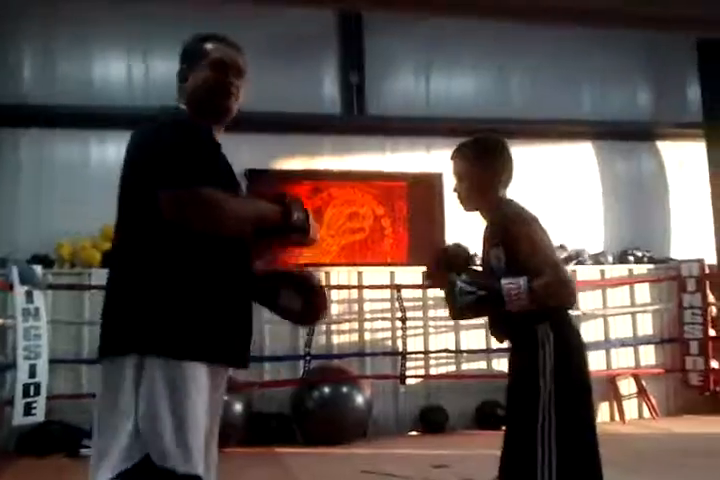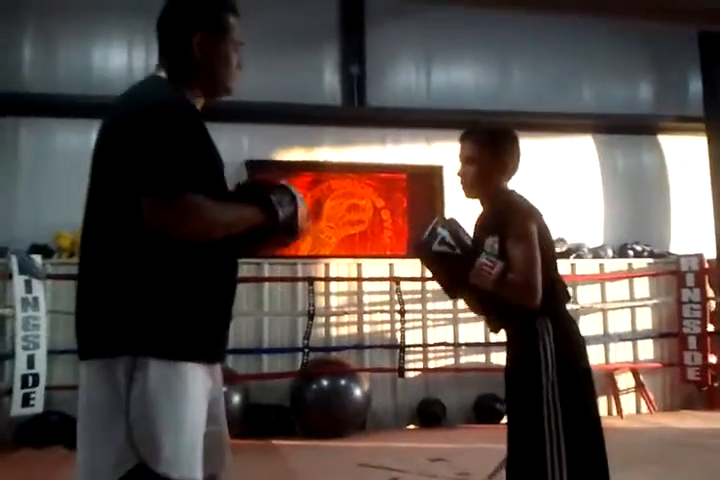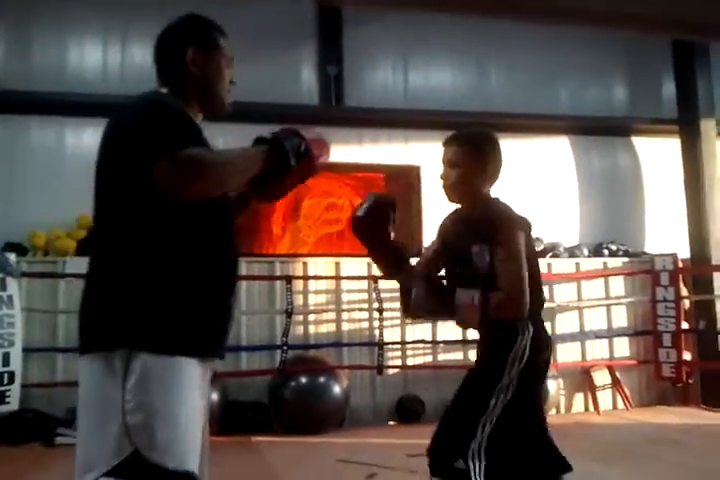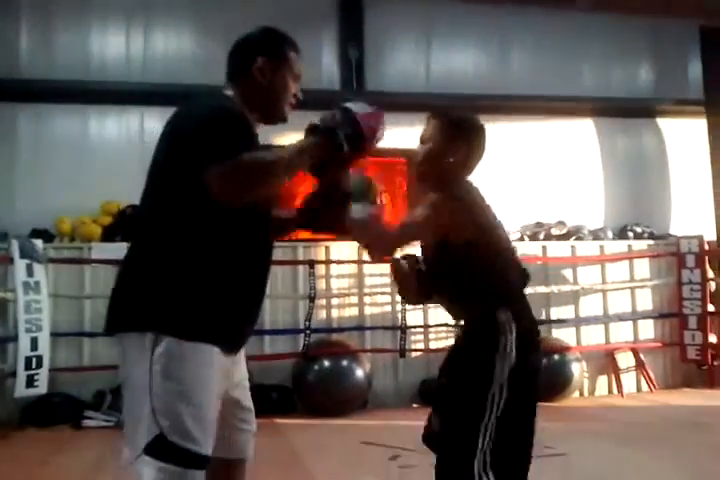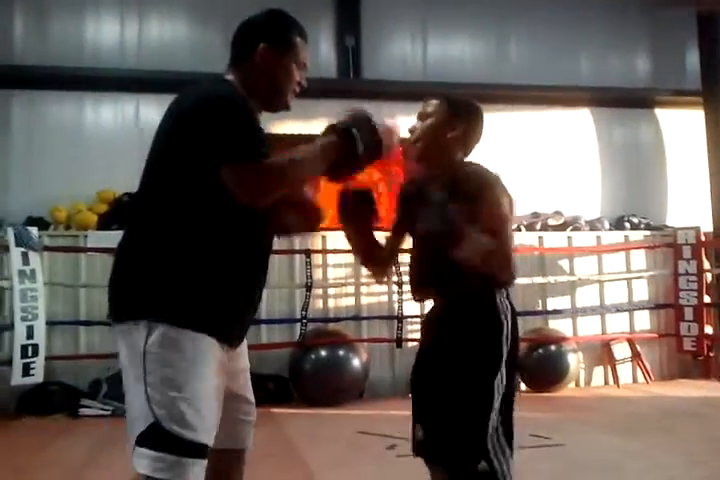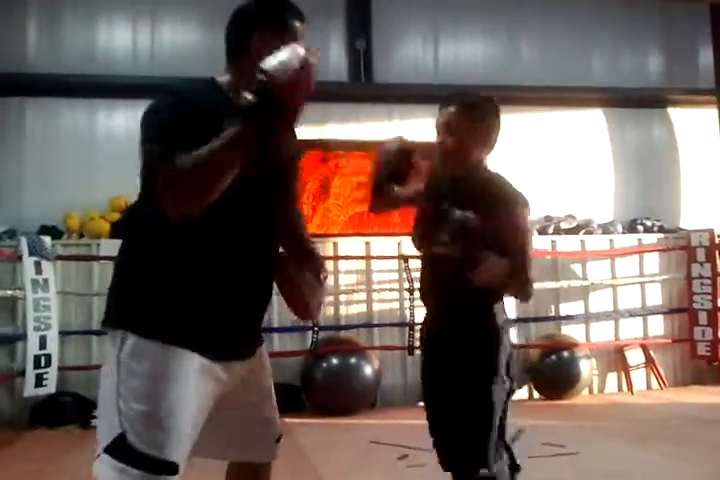
dt=0.5s
person 1, frame 1
left shoulder: (200, 145)
right shoulder: (169, 134)
right elbow: (187, 208)
right wrist: (283, 212)
left hip: (197, 341)
right hip: (159, 340)
person 1, frame 2
left shoulder: (171, 112)
right shoulder: (157, 111)
right elbow: (172, 214)
left wrist: (251, 216)
right wrist: (268, 210)
left hip: (177, 338)
right hip: (146, 341)
person 1, frame 3
left shoulder: (172, 125)
right shoulder: (152, 115)
left elbow: (201, 209)
right elbow: (188, 178)
left wrist: (265, 179)
right wrist: (270, 151)
left hip: (174, 335)
right hip: (143, 336)
person 1, frame 4
left shoulder: (231, 129)
right shoulder: (213, 119)
left elbow: (249, 219)
right elbow: (232, 185)
left wrist: (307, 215)
right wrist: (319, 143)
left hip: (210, 324)
right hip: (171, 321)
person 1, frame 5
left shoulder: (236, 115)
right shoulder: (214, 105)
right elbow: (253, 185)
left wrist: (307, 191)
right wrist: (338, 144)
left hip: (216, 312)
right hip: (169, 309)
left knee: (230, 441)
person 1, frame 6
left shoulder: (275, 126)
right shoulder: (183, 108)
left elbow: (282, 214)
right elbow: (179, 198)
left wrist: (306, 259)
right wrist: (248, 127)
left hip: (239, 330)
right hip: (163, 327)
person 2, frame 1
left shoulder: (516, 223)
right shoulder: (496, 226)
left elbow: (563, 289)
left wrist: (494, 292)
right wrist: (461, 284)
left hip: (547, 347)
right hip: (530, 348)
person 2, frame 2
left shoulder: (518, 215)
right shoulder: (489, 219)
left elbow: (530, 293)
right elbow: (485, 305)
left wrist: (472, 266)
right wrist: (465, 271)
left hip: (545, 339)
right hip: (524, 341)
person 2, frame 3
left shoulder: (506, 224)
right shoulder: (455, 223)
left elbow: (517, 304)
right elbow: (419, 276)
left wrist: (449, 301)
left hip: (516, 343)
right hip: (498, 342)
person 2, frame 4
left shoulder: (454, 202)
right shoulder: (440, 203)
left elbow: (385, 242)
right elbow: (422, 289)
right wrist: (410, 274)
left hip: (503, 334)
right hip: (478, 332)
right knee: (451, 444)
person 2, frame 5
left shoulder: (483, 185)
right shoulder: (416, 190)
left elbow: (502, 271)
right elbow: (380, 266)
left wrist: (453, 228)
right wrist: (356, 225)
left hip: (484, 320)
right hip: (444, 318)
right knee: (436, 446)
person 2, frame 6
left shoulder: (504, 199)
right shoulder: (437, 180)
left elbow: (523, 287)
right elbow: (382, 201)
left wrist: (475, 255)
right wrist: (385, 177)
left hip: (482, 333)
right hip: (441, 327)
